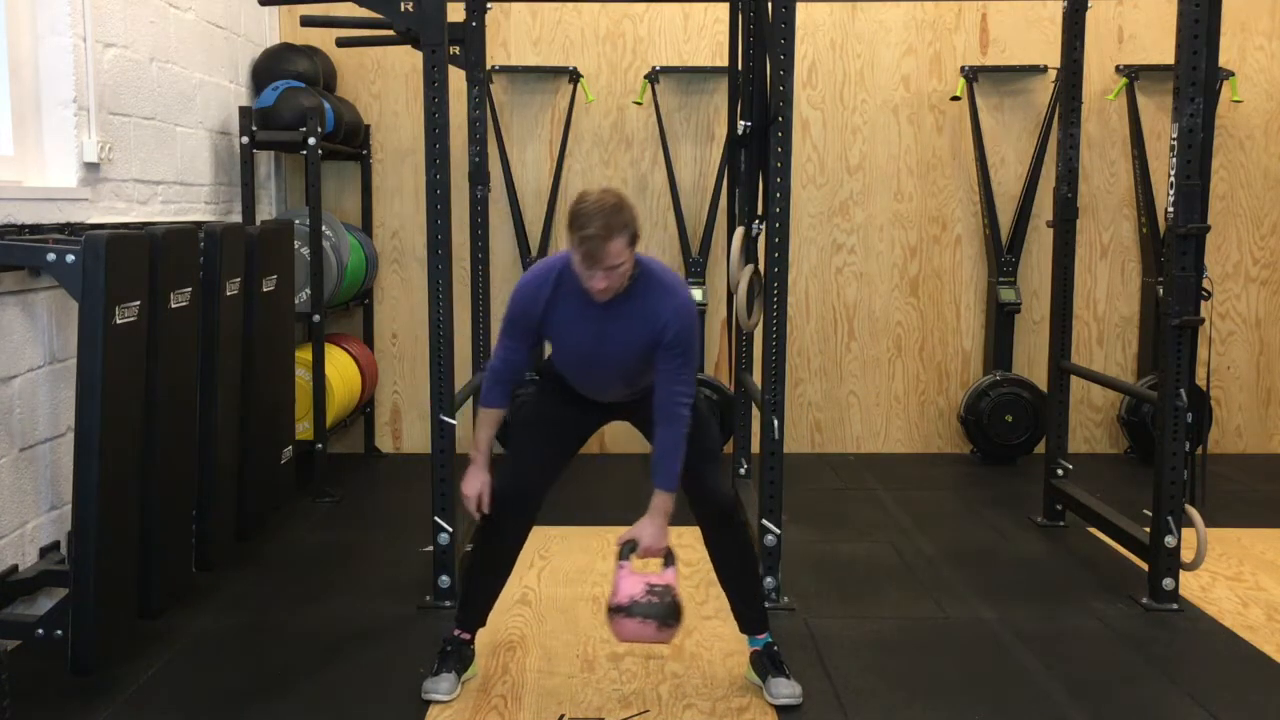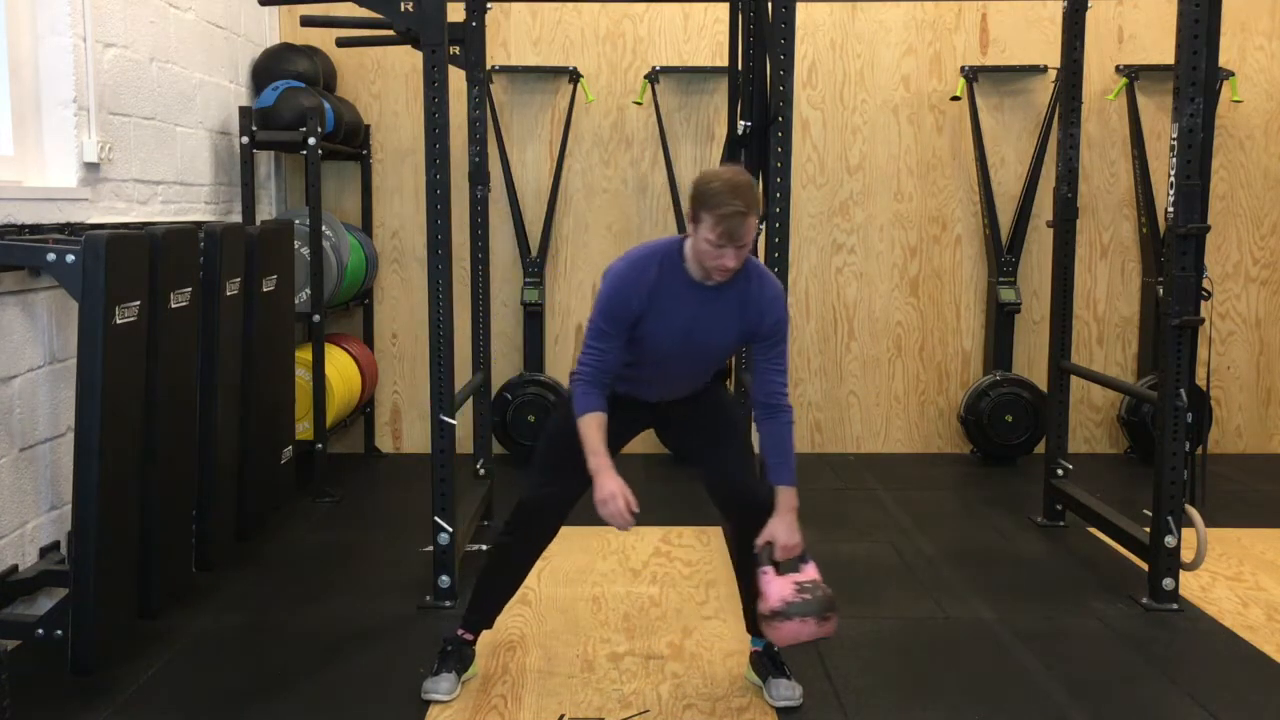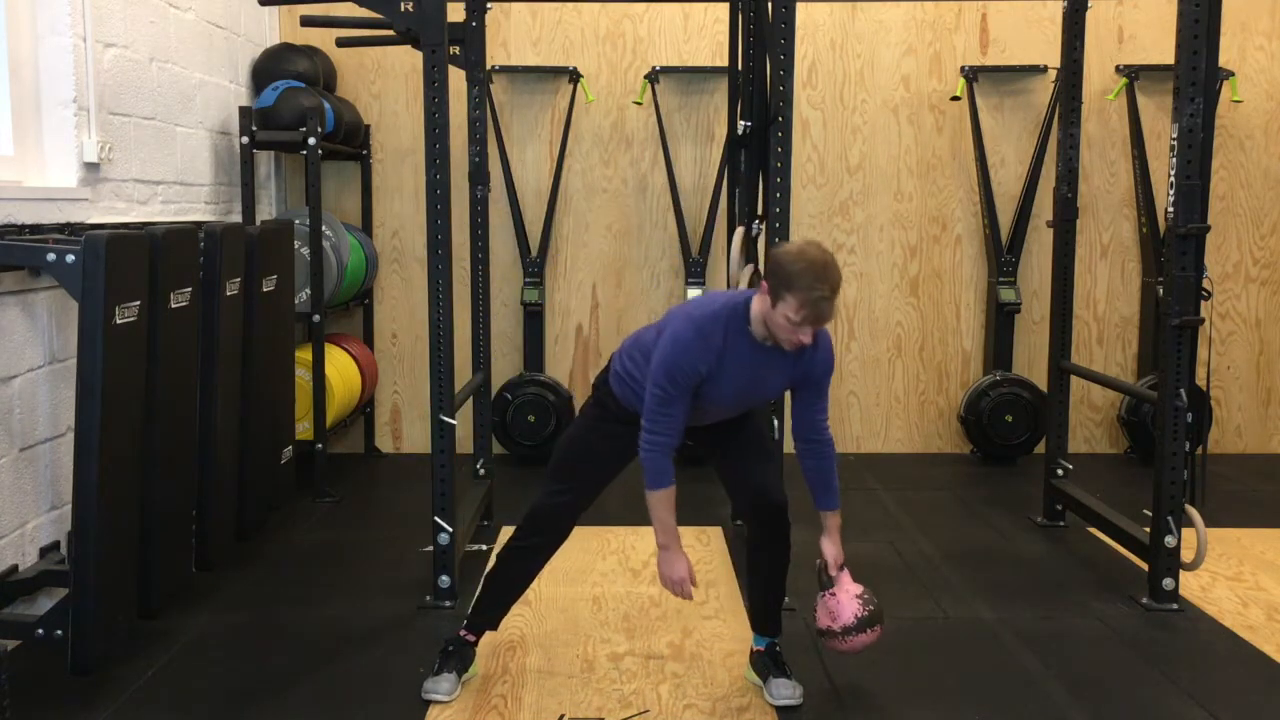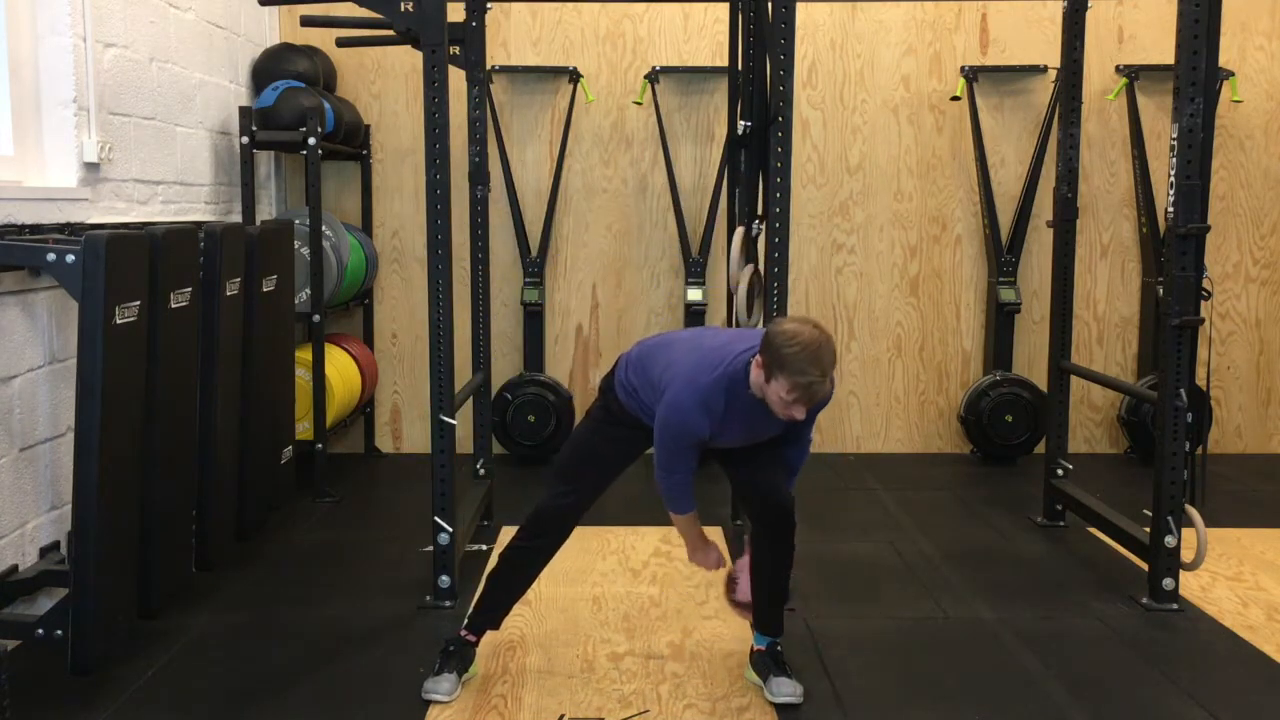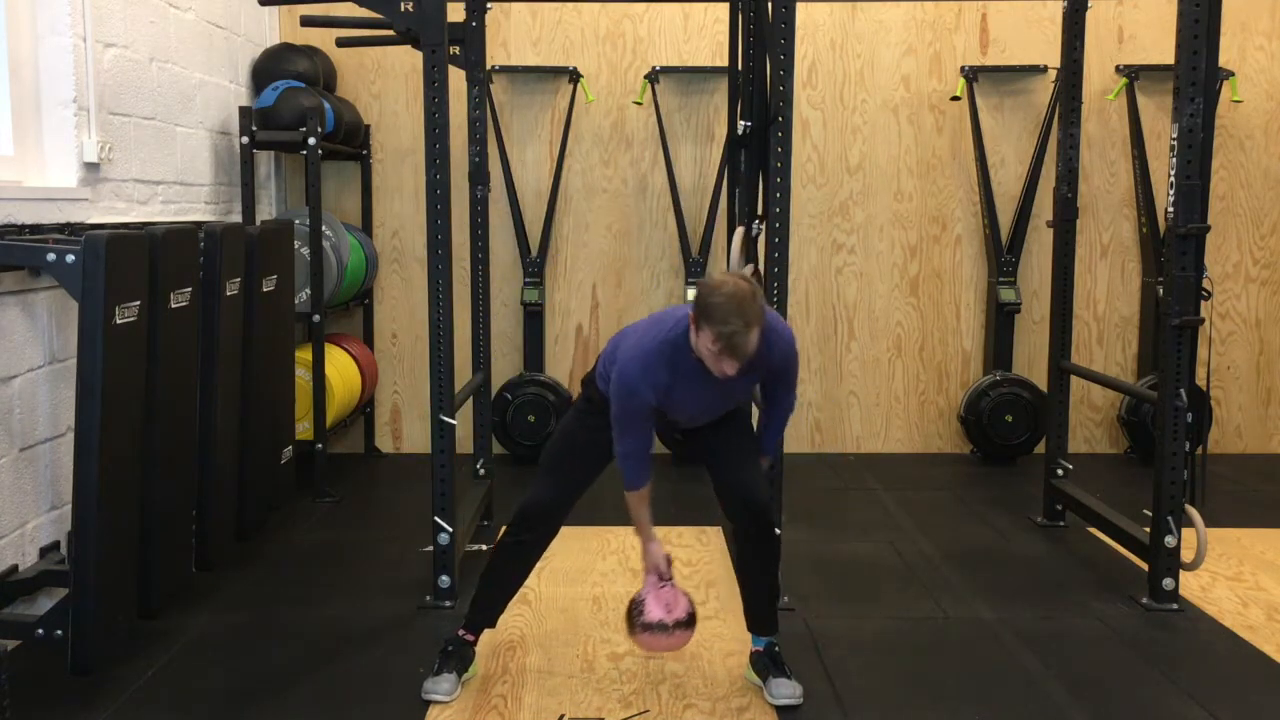
dt=0.4s
person 1, frame 1
left shoulder: (671, 299)
right shoulder: (540, 286)
left elbow: (675, 409)
right elbow: (501, 375)
left wrist: (659, 514)
right wrist: (478, 463)
left hip: (657, 392)
right hip: (569, 394)
left knee: (718, 502)
right knee: (508, 497)
left ankle: (762, 647)
right ankle: (461, 641)
person 1, frame 2
left shoulder: (764, 294)
right shoulder: (635, 274)
left elbow: (772, 404)
right elbow: (590, 379)
left wrist: (785, 509)
right wrist: (602, 472)
left hip: (696, 398)
right hip: (615, 393)
left knee: (750, 505)
right knee: (539, 508)
left ankle: (763, 649)
right ankle: (464, 641)
person 1, frame 3
left shoulder: (814, 348)
right shoulder: (695, 332)
left elbow: (814, 437)
right elbow: (657, 445)
left wrist: (831, 529)
right wrist: (669, 549)
right hip: (629, 404)
left knee: (768, 507)
right knee: (553, 513)
left ankle: (766, 650)
right ankle: (466, 641)
person 1, frame 4
left shoulder: (808, 383)
right shoulder: (694, 393)
left elbow: (793, 445)
right elbow: (674, 483)
right wrist: (697, 543)
right hip: (635, 401)
left knee: (775, 510)
right knee: (556, 512)
left ankle: (766, 649)
right ankle: (466, 642)
person 1, frame 5
left shoulder: (776, 340)
right shoulder: (642, 358)
left elbow: (779, 409)
right elbow: (632, 458)
left wrist: (753, 469)
right wrist: (647, 538)
right hip: (613, 396)
left knee: (753, 508)
right knee: (543, 506)
left ankle: (764, 650)
right ankle: (465, 642)
